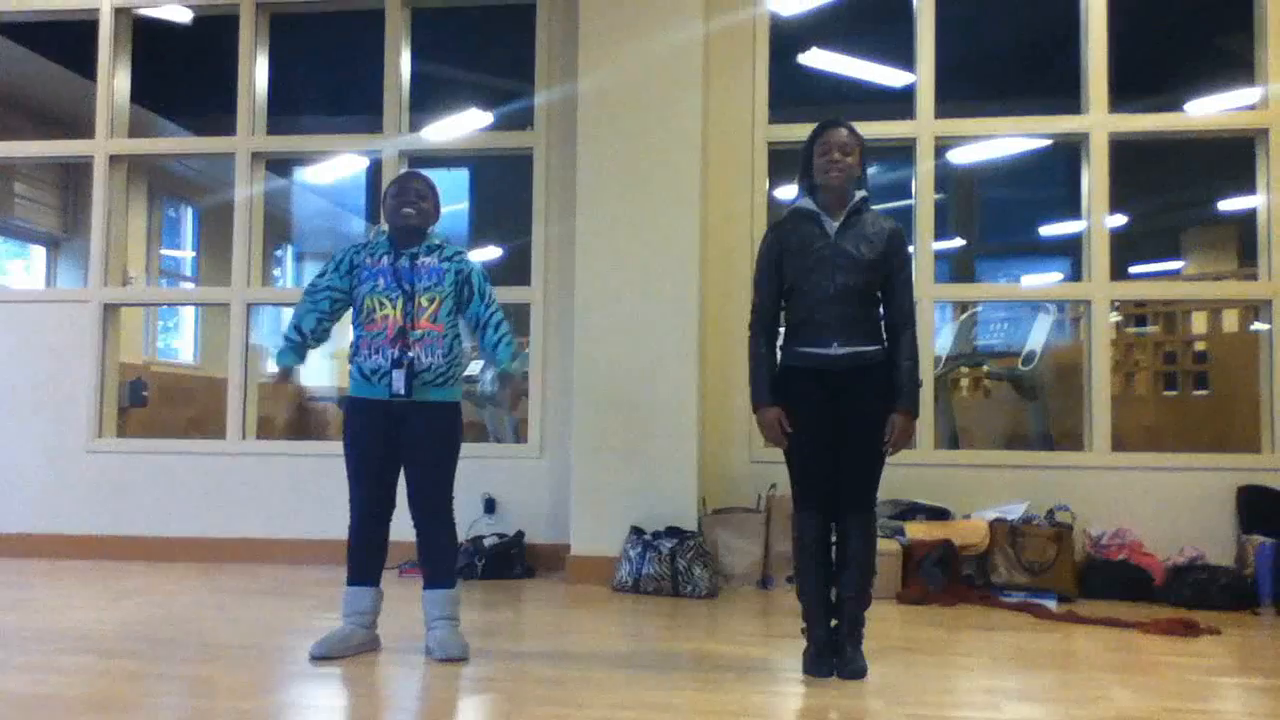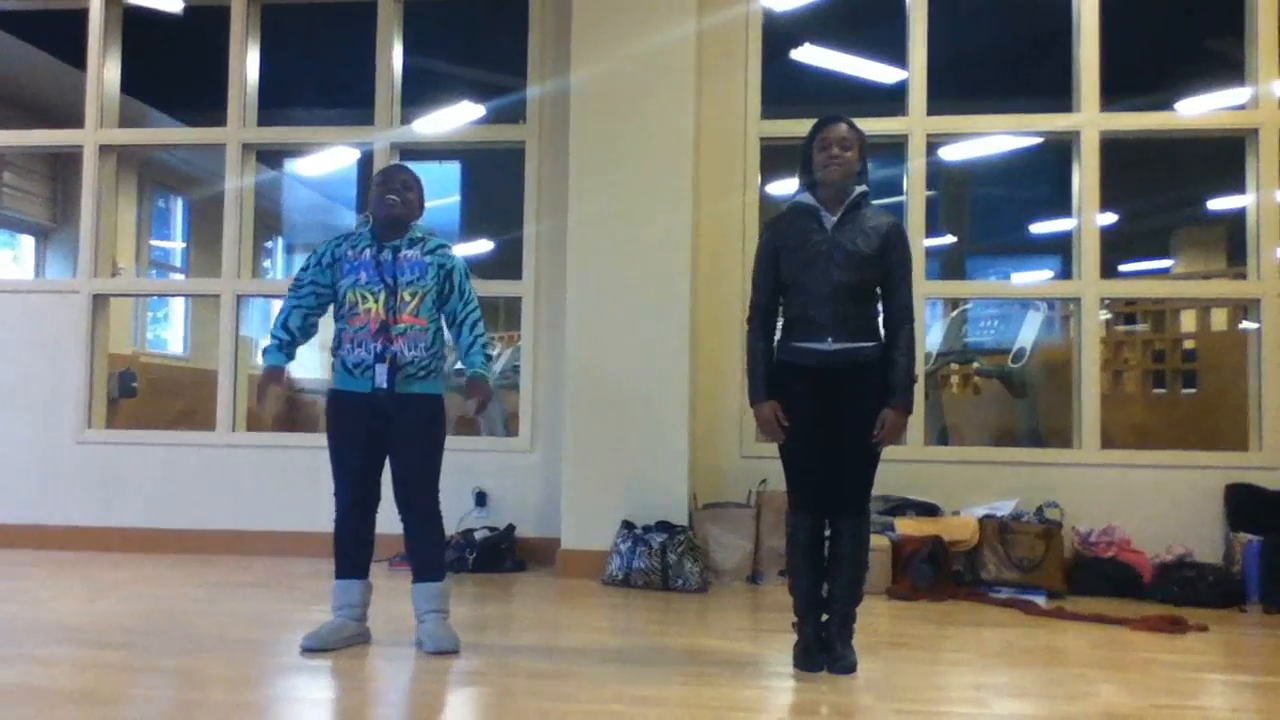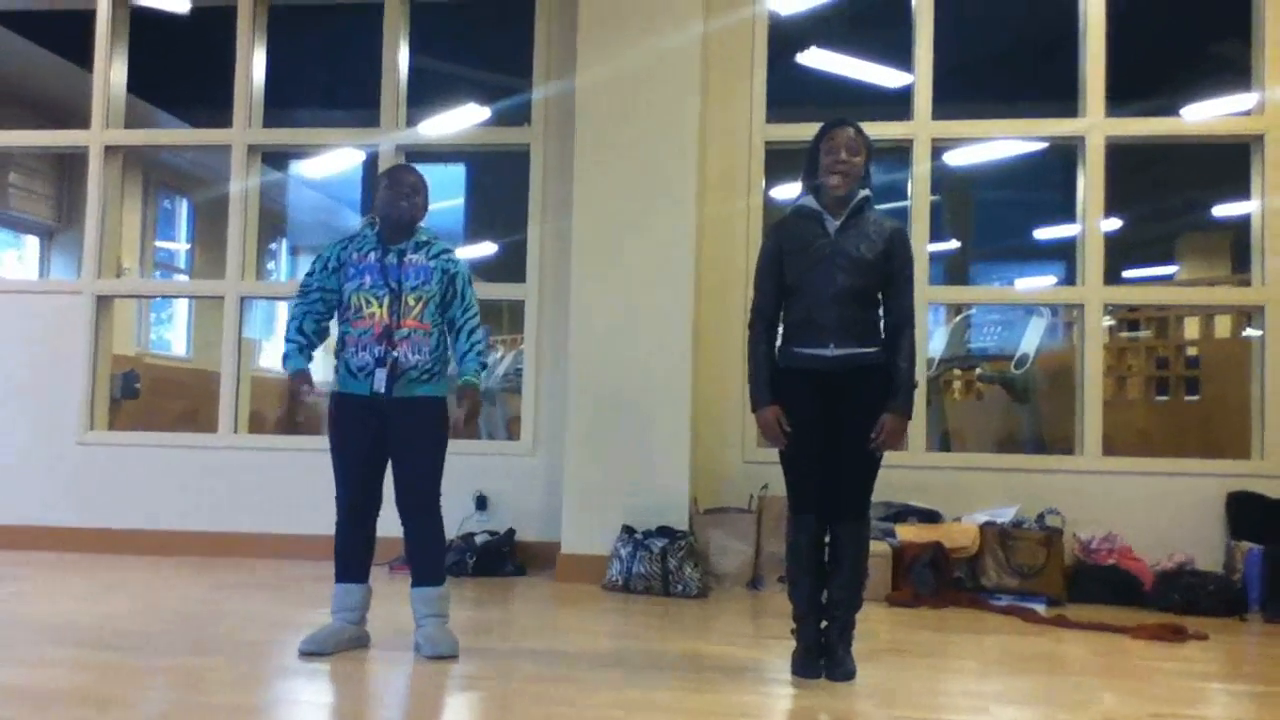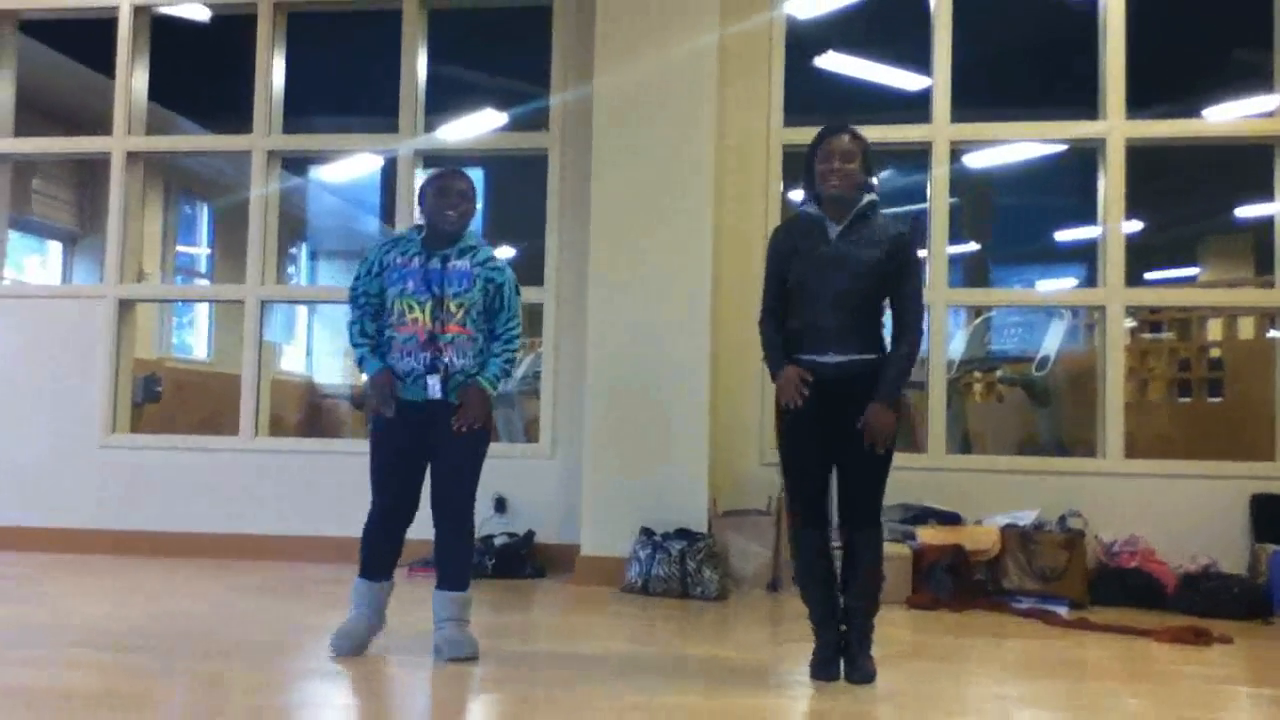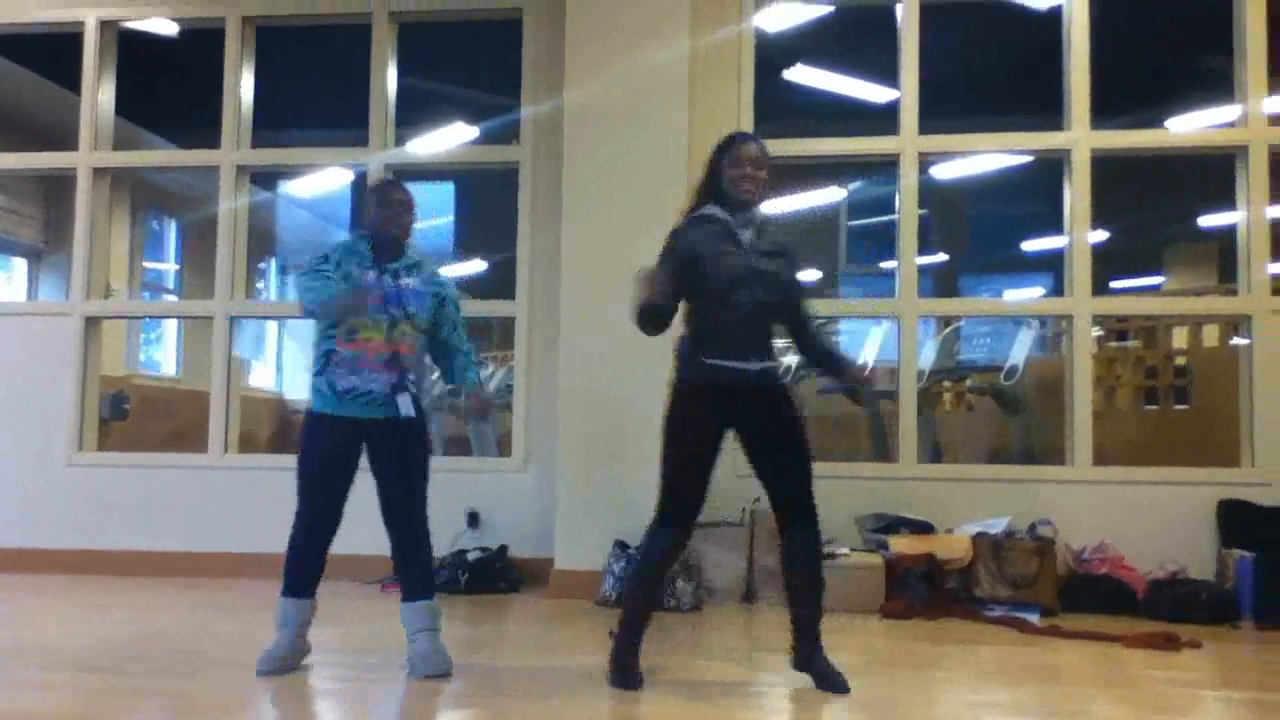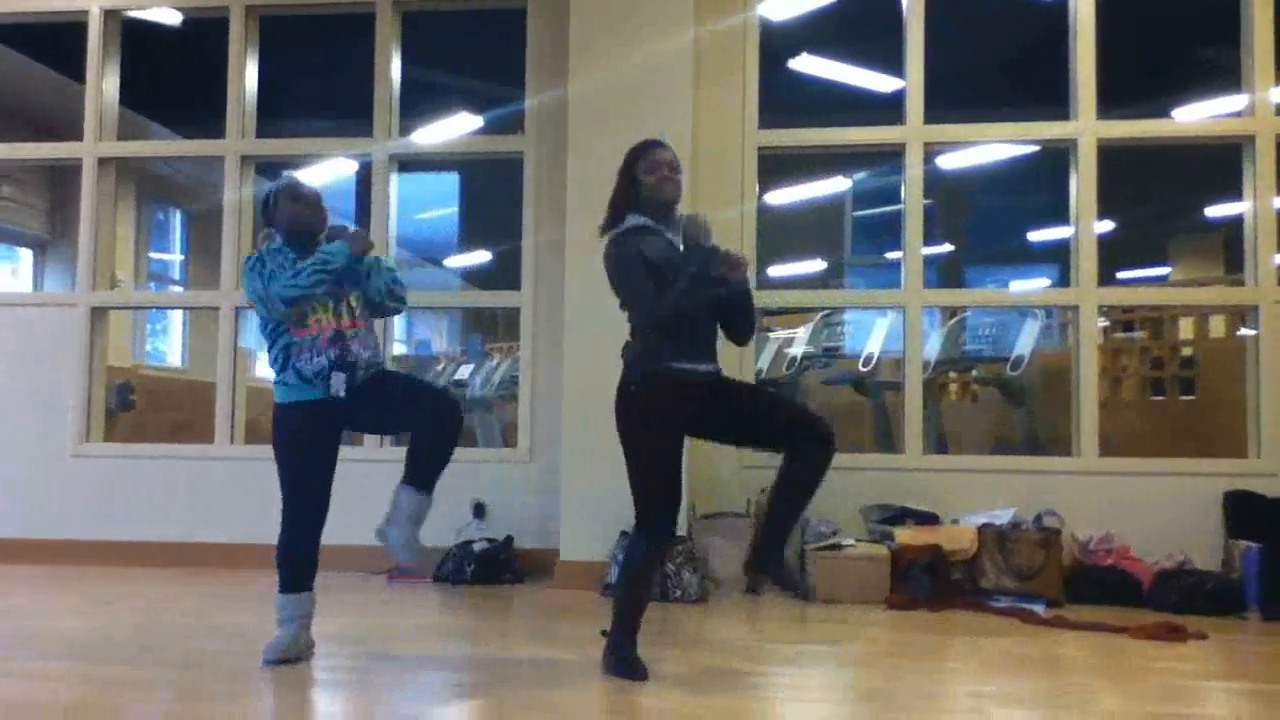
dt=0.5s
person 1, frame 1
left shoulder: (885, 233)
right shoulder: (783, 233)
left elbow: (902, 323)
right elbow: (763, 323)
left wrist: (906, 403)
right wrist: (764, 399)
left hip: (866, 382)
right hip: (803, 382)
left knee: (857, 510)
right knee: (811, 510)
left ankle: (850, 637)
right ankle: (817, 635)
person 1, frame 2
left shoulder: (884, 229)
right shoulder: (782, 228)
left elbow: (900, 319)
right elbow: (761, 316)
left wrist: (900, 399)
right wrist: (760, 393)
left hip: (861, 378)
right hip: (797, 377)
left knee: (851, 506)
right knee: (805, 505)
left ankle: (841, 633)
right ankle: (807, 630)
person 1, frame 3
left shoulder: (888, 234)
right shoulder: (785, 231)
left elbow: (901, 325)
right elbow: (763, 321)
left wrist: (900, 403)
right wrist: (763, 397)
left hip: (863, 383)
right hip: (800, 382)
left knee: (850, 512)
right knee: (806, 511)
left ankle: (840, 639)
right ankle: (806, 636)
person 1, frame 4
left shoulder: (891, 238)
right shoulder: (789, 236)
left elbow: (908, 327)
right elbow: (773, 318)
left wrist: (888, 398)
right wrist: (780, 368)
left hip: (865, 388)
right hip: (805, 388)
left knee: (861, 518)
right knee: (806, 517)
left ankle: (857, 642)
right ankle: (827, 635)
person 1, frame 5
left shoulder: (775, 250)
right shoulder: (692, 237)
left elbow: (799, 329)
right elbow: (655, 322)
left wrist: (846, 371)
right wrist: (650, 301)
left hip: (763, 390)
right hip: (704, 390)
left knee: (799, 517)
right knee: (675, 518)
left ankle: (809, 648)
right ankle: (625, 645)
person 1, frame 6
left shoulder: (702, 244)
right shoulder: (626, 247)
left elbow: (742, 332)
right elbow: (653, 315)
left wrist: (737, 278)
right wrist: (703, 267)
left hip: (707, 386)
right hip: (651, 391)
left knee: (813, 435)
right knee: (657, 520)
left ankle: (767, 554)
right ankle: (620, 643)
person 2, frame 1
left shoulder: (457, 264)
right shoulder: (356, 259)
left elbow: (487, 316)
right elbow: (317, 306)
left wrist: (506, 365)
right wrist: (289, 357)
left hip: (434, 405)
right hip: (369, 404)
left knee: (434, 512)
right knee: (367, 511)
left ankle: (442, 624)
right ankle: (359, 623)
person 2, frame 2
left shoulder: (440, 258)
right shoulder: (337, 252)
left elbow: (466, 317)
right elbow: (301, 304)
left wrist: (477, 370)
right wrist: (276, 357)
left hip: (418, 398)
right hip: (352, 397)
left knee: (420, 504)
right knee: (353, 504)
left ankle: (433, 616)
right ankle: (349, 616)
person 2, frame 3
left shoulder: (444, 261)
right shoulder: (342, 254)
left elbow: (466, 324)
right elbow: (310, 311)
left wrist: (470, 378)
right wrist: (297, 363)
left hip: (421, 401)
right hip: (354, 400)
left knee: (420, 507)
right knee: (354, 507)
left ankle: (431, 621)
right ankle: (348, 619)
person 2, frame 4
left shoulder: (491, 268)
right shoulder: (387, 256)
left elbow: (507, 335)
right elbow: (362, 315)
left wrist: (485, 384)
right wrist: (375, 369)
left hip: (462, 405)
right hip: (400, 402)
left knee: (454, 511)
right knee: (390, 506)
left ankle: (451, 621)
right ankle: (367, 608)
person 2, frame 5
left shoulder: (429, 282)
right shoulder: (333, 263)
left elbow: (451, 347)
right elbow: (317, 294)
left wrist: (470, 385)
right wrist: (344, 300)
left hip: (400, 418)
right hip: (334, 417)
left knee: (408, 525)
right knee: (314, 523)
left ankle: (423, 637)
right ankle: (291, 635)
person 2, frame 6
left shoulder: (348, 253)
right shoulder: (263, 264)
left elbow: (394, 298)
right elbow: (286, 294)
left wrist: (360, 256)
right wrist: (341, 253)
left hip: (366, 384)
right hip: (302, 401)
left knee: (442, 413)
right knee: (302, 512)
left ankle: (401, 523)
right ankle: (294, 627)
